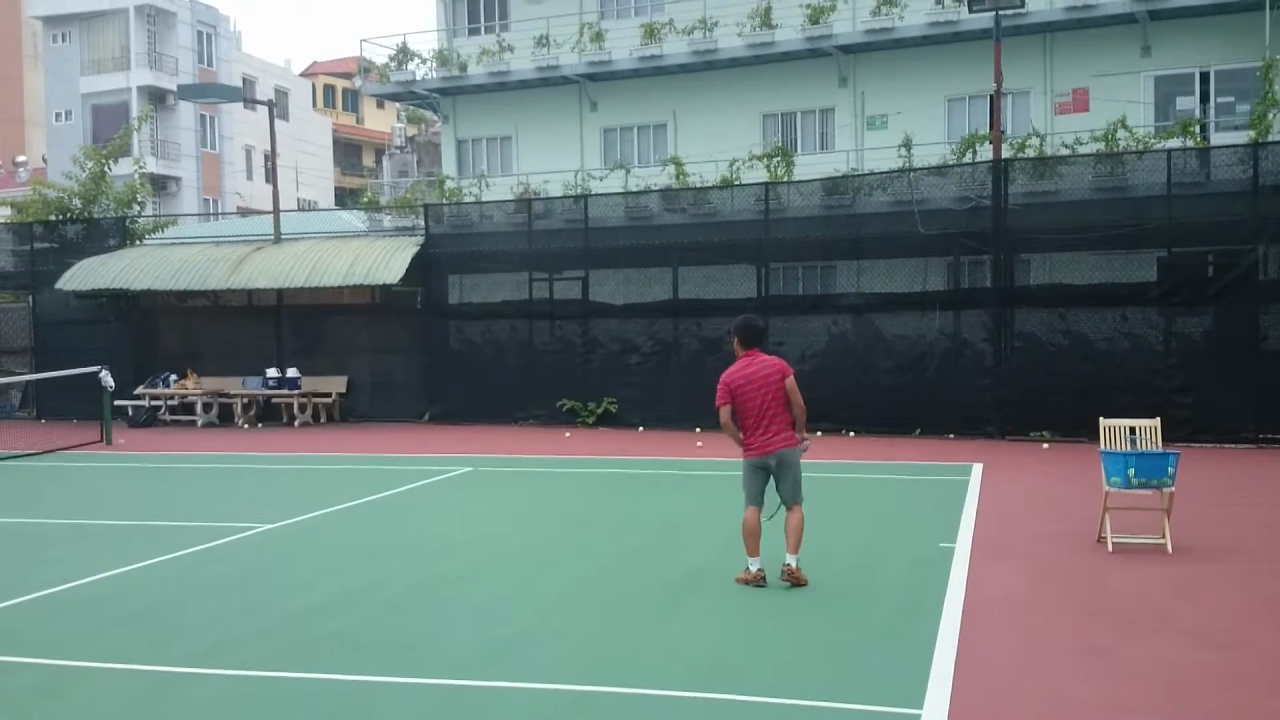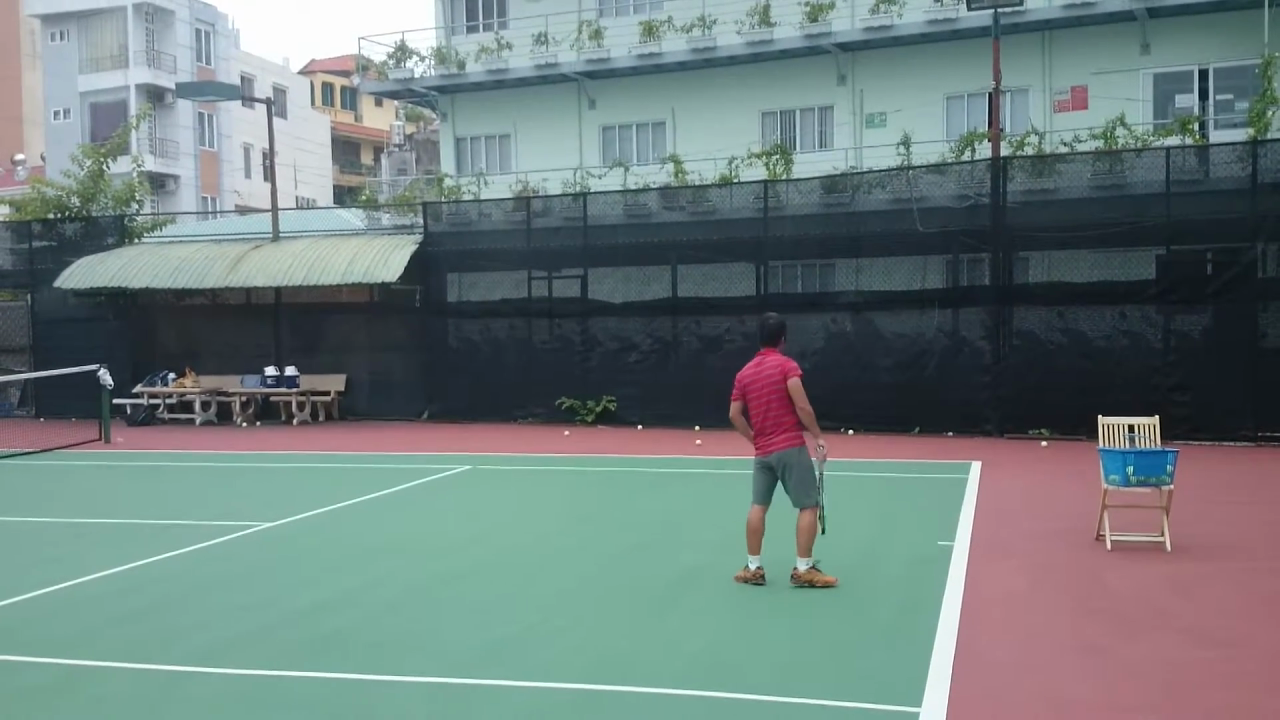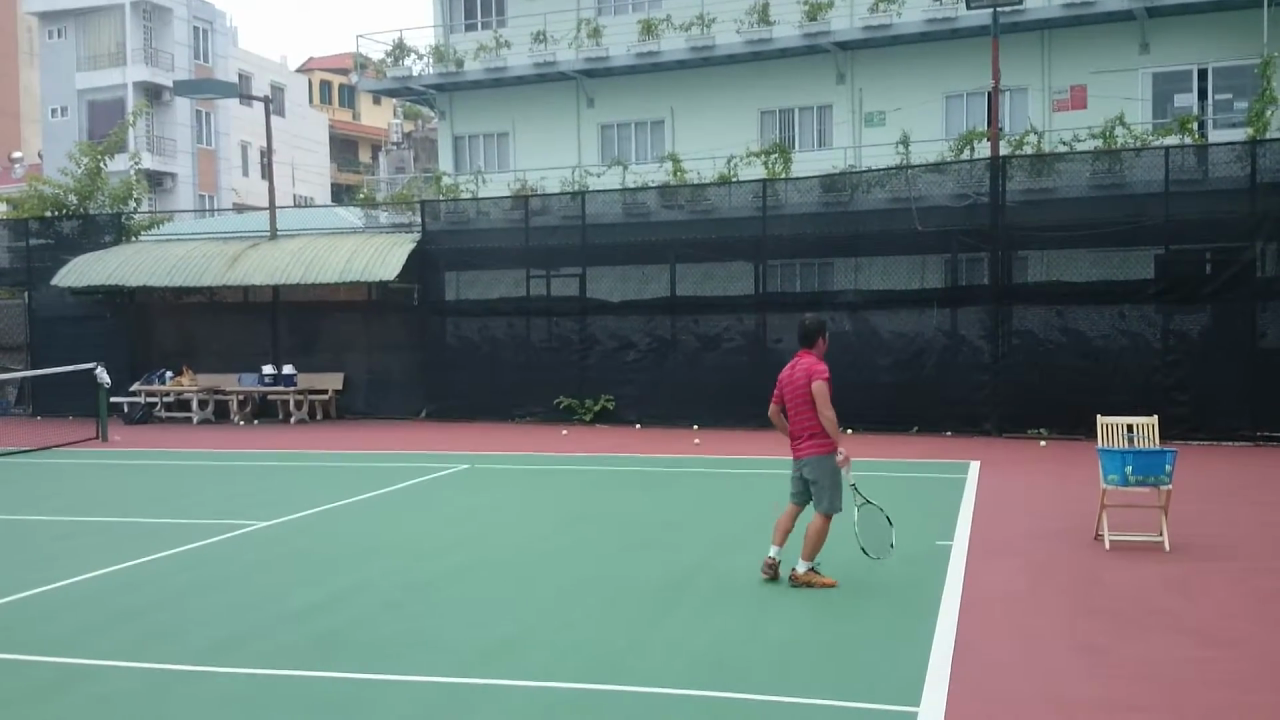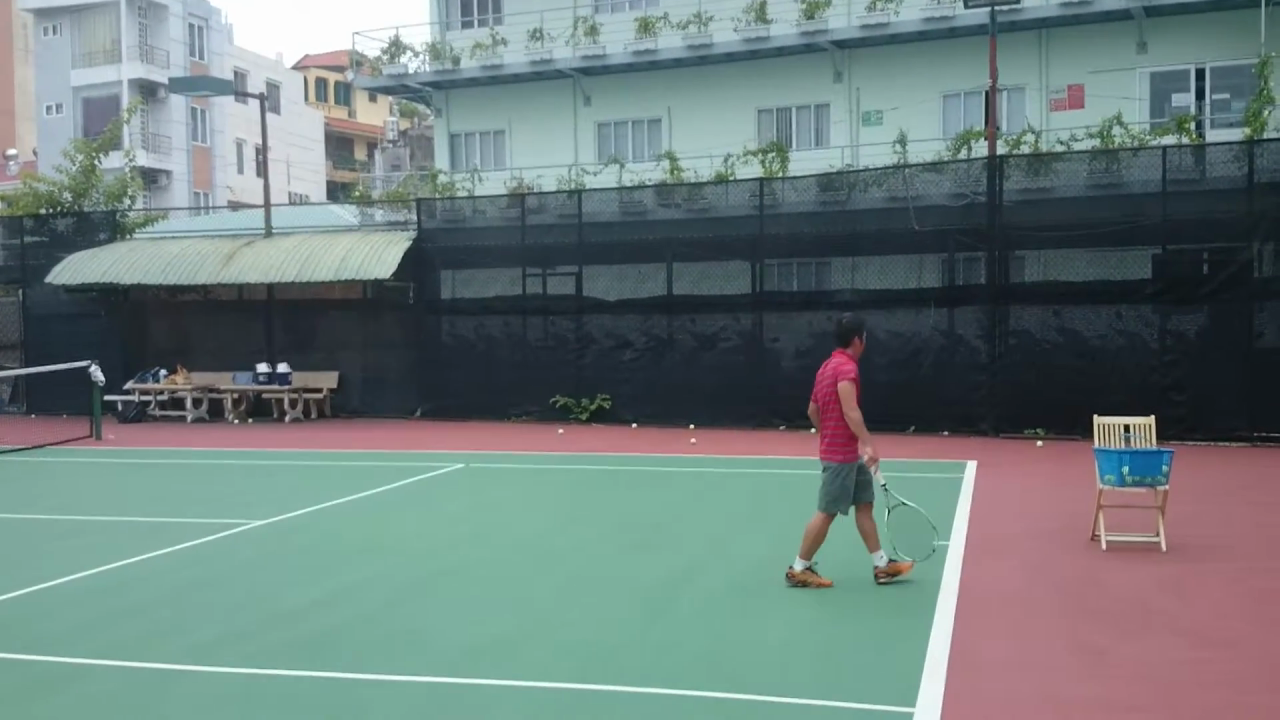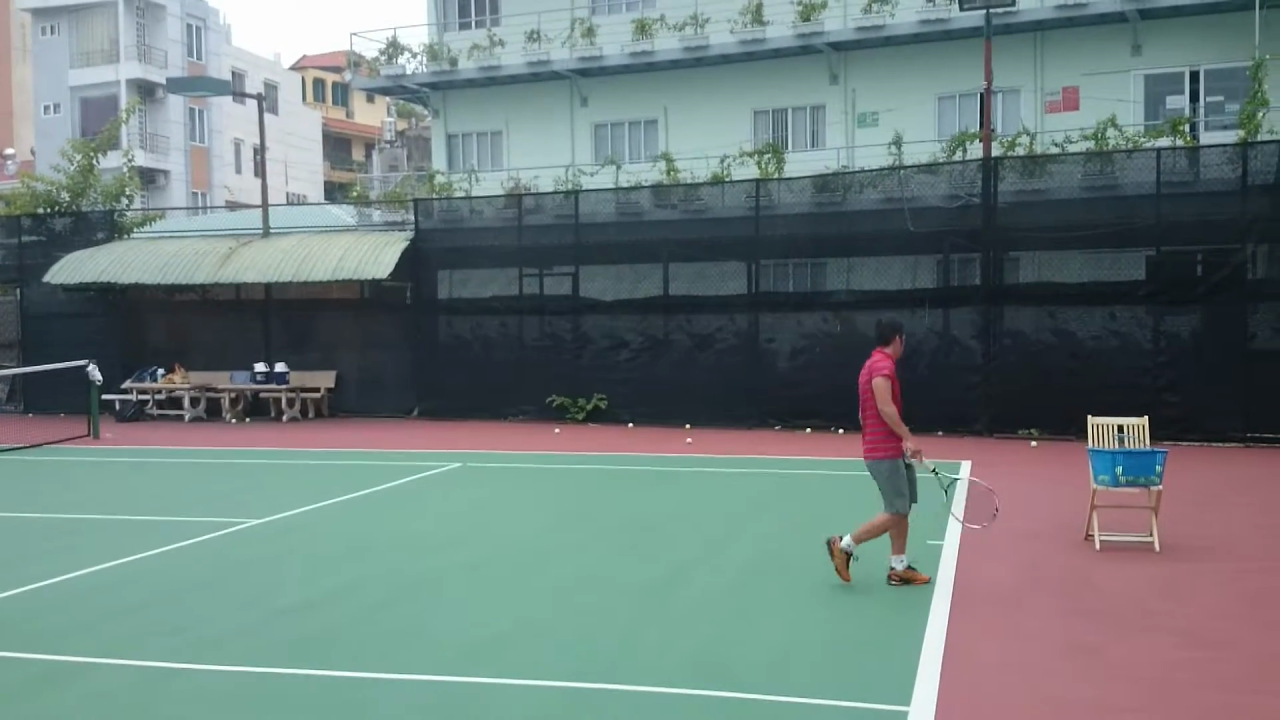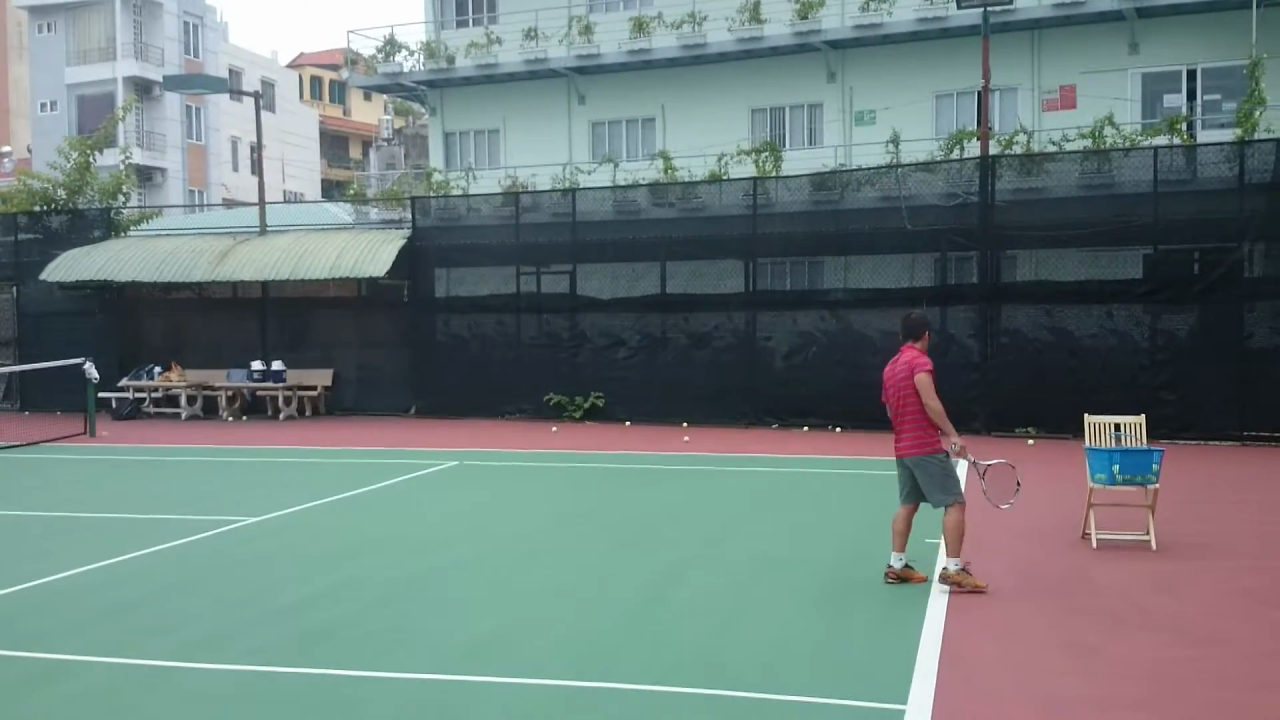
dt=0.3s
person 1, frame 1
left shoulder: (728, 377)
right shoulder: (779, 365)
left elbow: (725, 419)
right elbow: (798, 405)
left wrist: (742, 441)
right wrist: (801, 431)
left hip: (754, 453)
right hip: (785, 448)
left knee: (752, 508)
right knee: (794, 506)
left ankle: (754, 569)
right ankle: (791, 565)
person 1, frame 2
left shoulder: (744, 373)
right shoulder: (787, 366)
left elbow: (735, 415)
right elbow: (802, 406)
right wrist: (818, 437)
left hip: (763, 452)
right hip: (791, 448)
left knee: (758, 507)
right knee: (808, 507)
left ankle: (753, 567)
right ankle: (803, 569)
person 1, frame 3
left shoulder: (787, 370)
right shoulder: (817, 367)
left elbow: (773, 413)
right elbow: (824, 410)
right wrist: (839, 445)
left hip: (800, 451)
right hip: (820, 451)
left knee: (795, 505)
right knee: (824, 511)
left ankle: (772, 558)
right ankle: (803, 570)
person 1, frame 4
left shoulder: (827, 367)
right shoulder: (846, 367)
left elbow: (812, 411)
right elbow: (850, 410)
right wrist: (866, 444)
left hip: (841, 452)
right hip: (842, 454)
left knee: (864, 505)
right knee: (826, 512)
left ankle: (882, 565)
right ankle: (799, 569)
person 1, frame 5
left shoulder: (872, 364)
right shoulder: (883, 364)
right elbow: (885, 407)
right wrist: (908, 438)
left hip: (879, 449)
right hip: (887, 452)
left knee: (900, 509)
right knee: (896, 513)
left ankle: (899, 567)
right ankle: (843, 544)
person 1, frame 6
left shoulder: (891, 366)
right shoulder: (919, 361)
right elbow: (930, 403)
right wrist: (952, 434)
left hip: (903, 448)
right hip: (925, 448)
left knee: (907, 504)
right knee: (956, 504)
left ankle: (896, 565)
right ankle: (953, 570)
